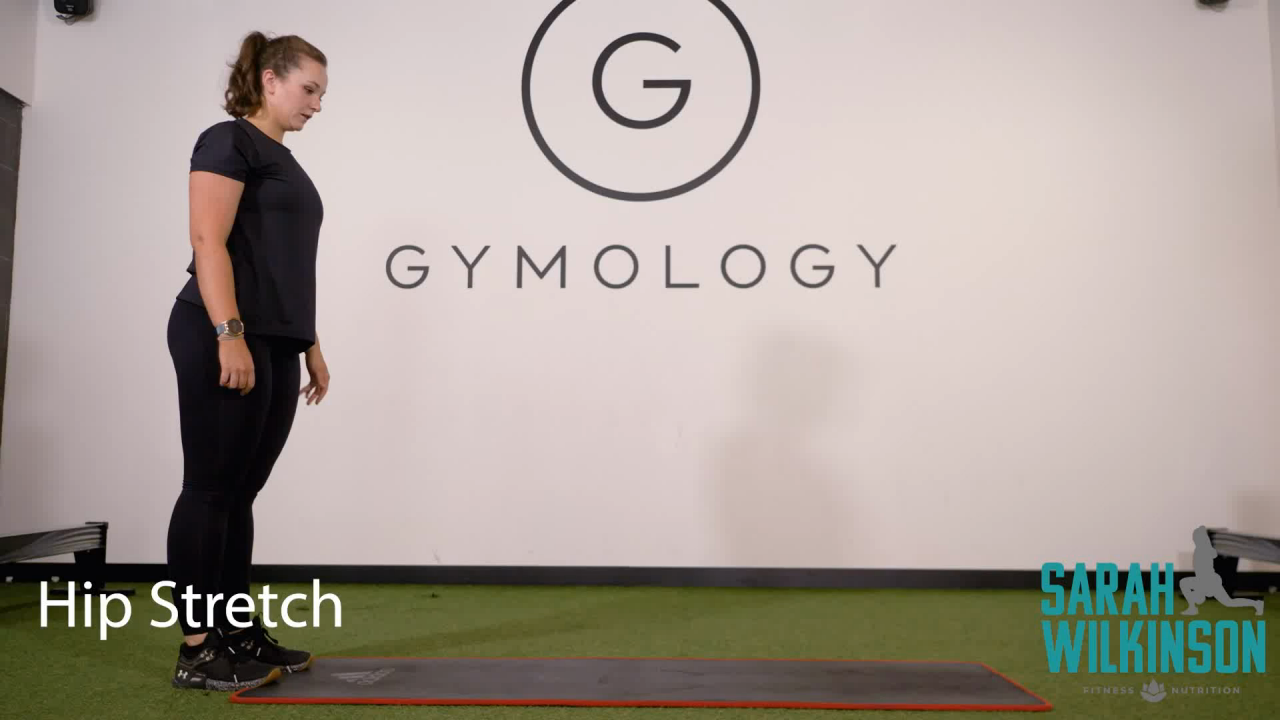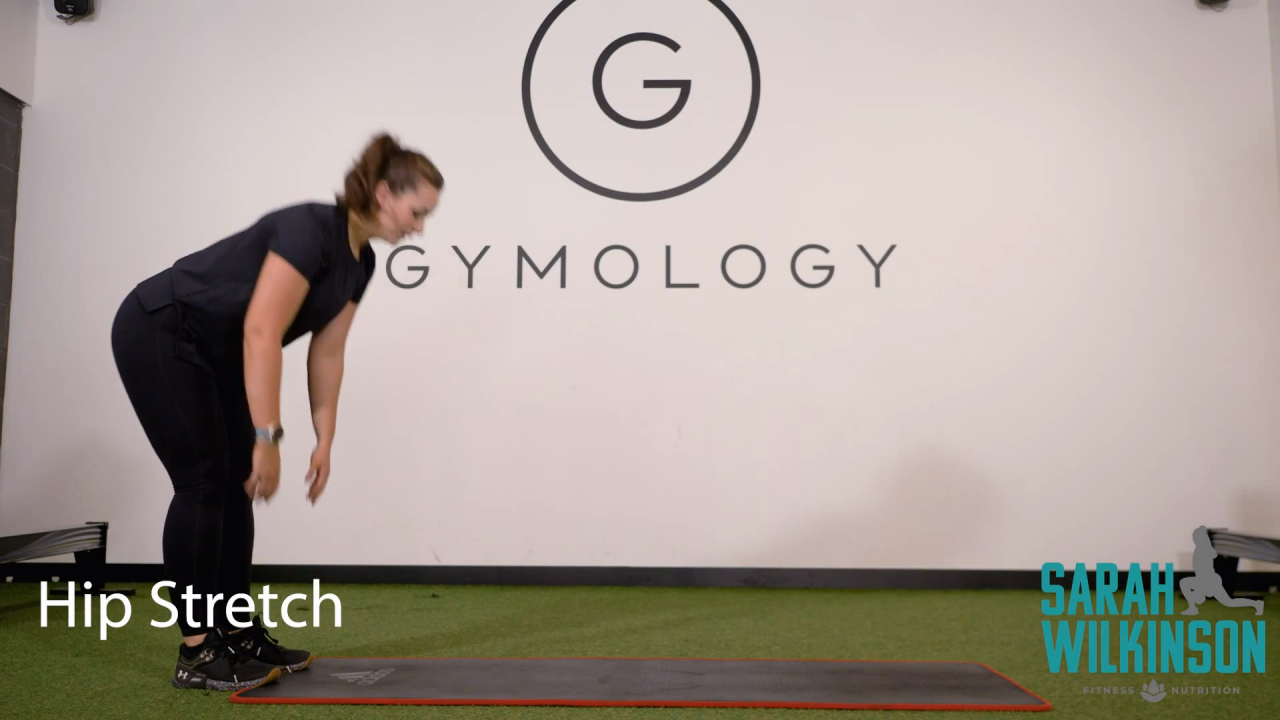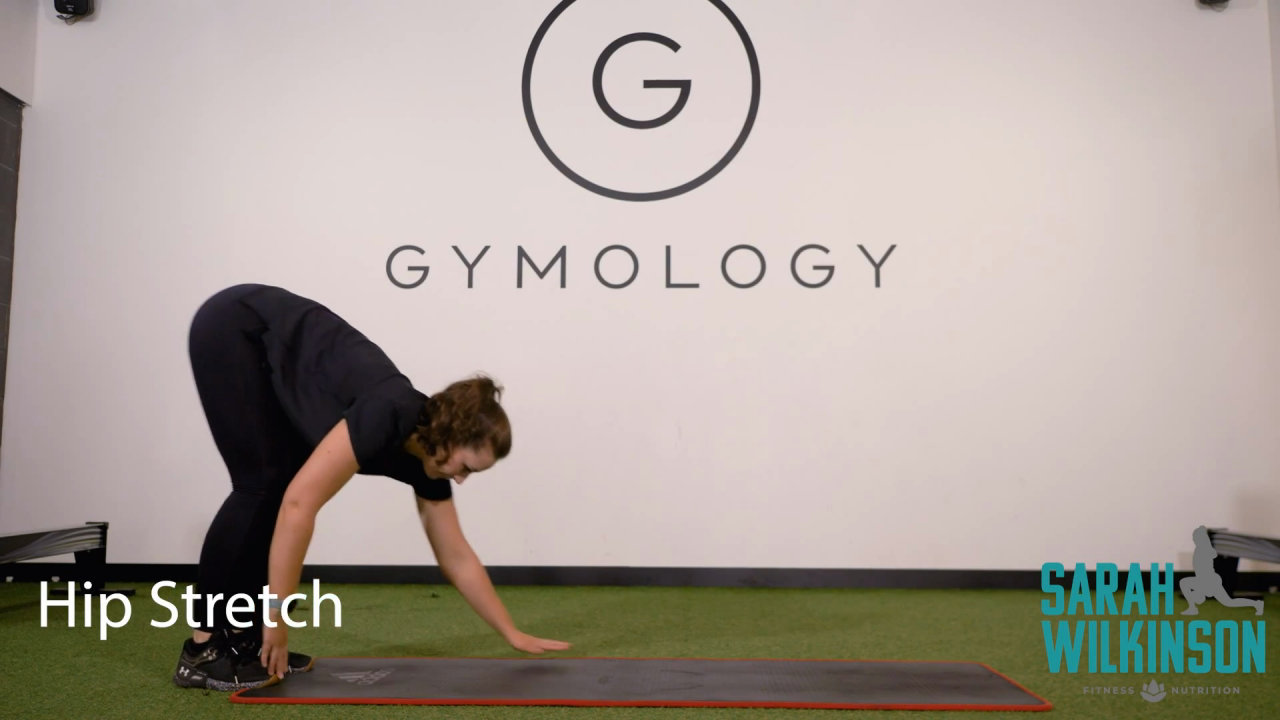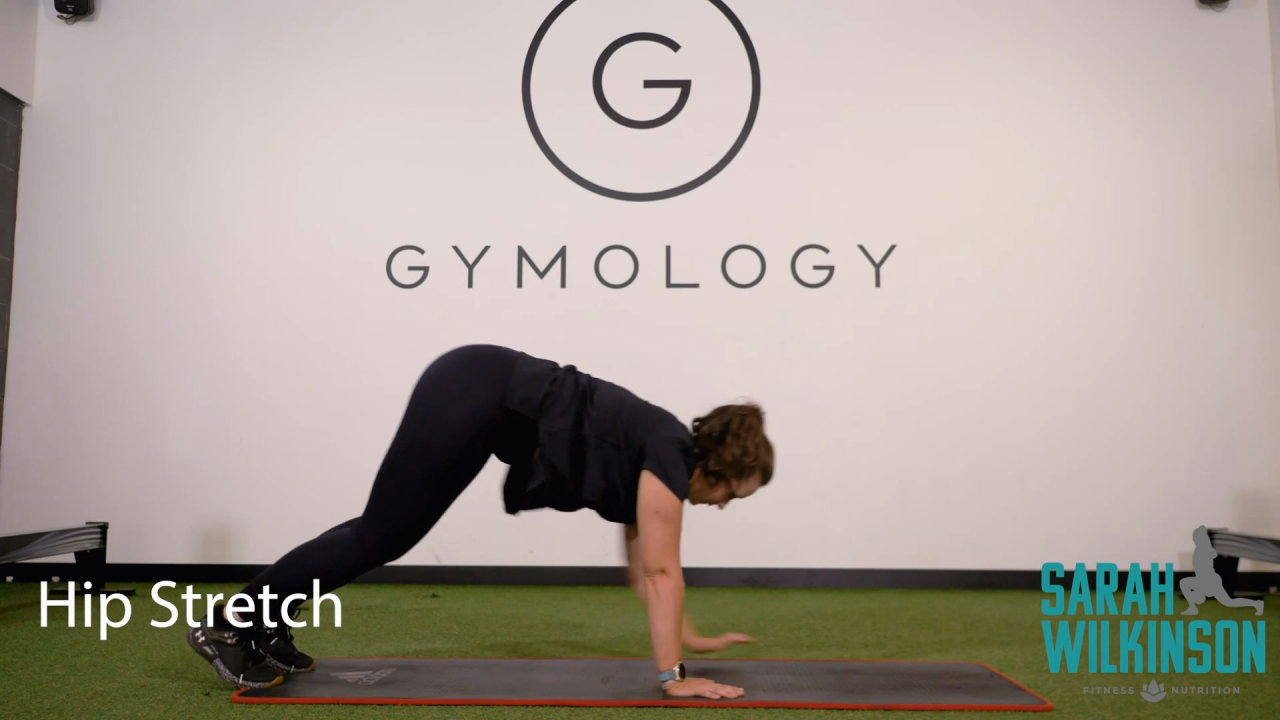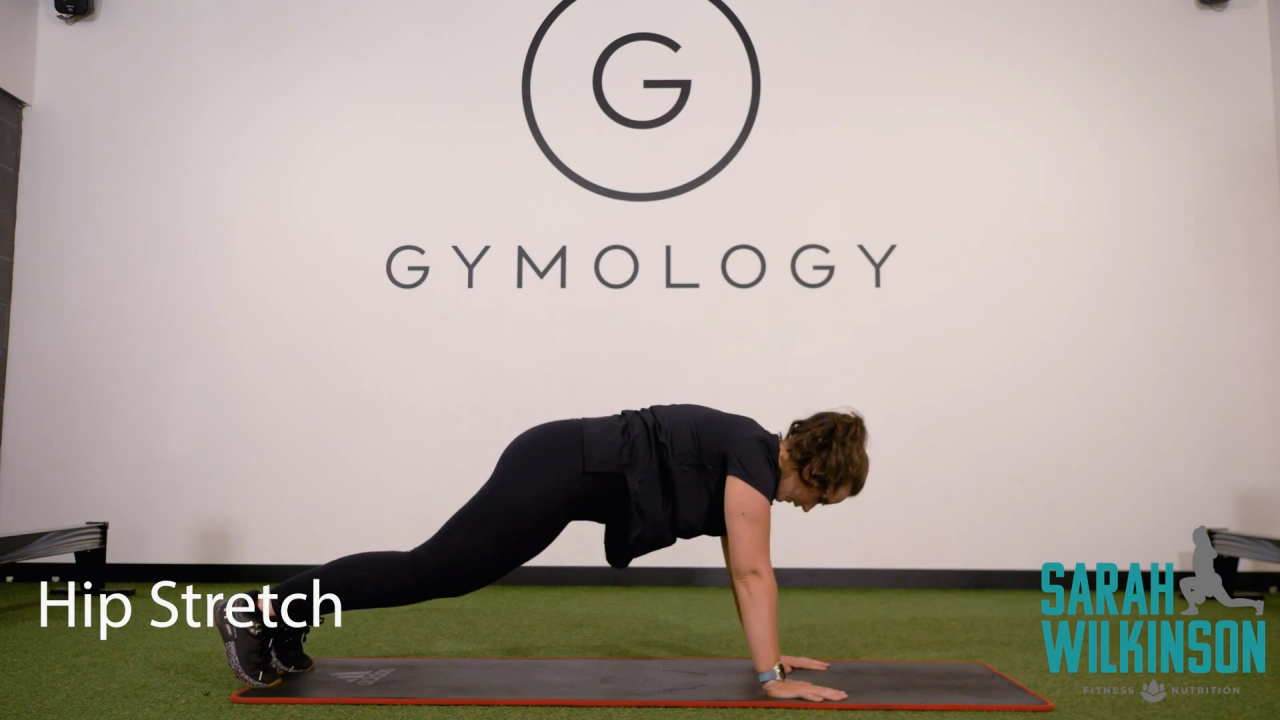
dt=1s
person 1, frame 1
left shoulder: (282, 160)
right shoulder: (228, 143)
right elbow: (208, 243)
left wrist: (311, 346)
right wrist: (229, 335)
left hip: (275, 346)
right hip: (227, 341)
left knee: (241, 492)
right knee: (211, 489)
left ankle: (236, 633)
right ankle: (196, 650)
person 1, frame 2
left shoulder: (359, 260)
right shoulder: (312, 229)
left elbow: (327, 355)
right elbow: (259, 334)
left wrist: (324, 442)
right wrist: (267, 441)
left hip: (210, 351)
right hip: (157, 332)
left knee: (235, 485)
right knee: (201, 480)
left ankle: (235, 633)
right ankle: (197, 651)
person 1, frame 3
left shoulder: (425, 456)
right shoulder: (387, 418)
left elbow: (456, 555)
right elbow: (297, 504)
left wrist: (513, 635)
right wrist: (279, 612)
left hip: (278, 353)
right hip: (234, 328)
left knee: (283, 490)
right knee: (263, 486)
left ankle: (242, 632)
right ankle: (203, 648)
person 1, frame 4
left shoulder: (659, 462)
right shoulder: (671, 455)
left elbow: (648, 563)
right elbow: (658, 572)
left wrist: (686, 635)
right wrist: (671, 676)
left hip: (488, 404)
right hip: (478, 394)
left knee: (389, 532)
right knee: (381, 533)
left ankle: (264, 627)
right ankle: (227, 624)
person 1, frame 5
left shoulder: (747, 465)
right shoulder: (756, 460)
left elbow: (745, 572)
right elbow: (753, 575)
left wrist: (769, 654)
right wrist: (771, 679)
left hip: (559, 471)
right hip: (557, 471)
left knee: (446, 567)
right knee: (432, 571)
left ankle: (291, 612)
right ankle: (266, 610)
